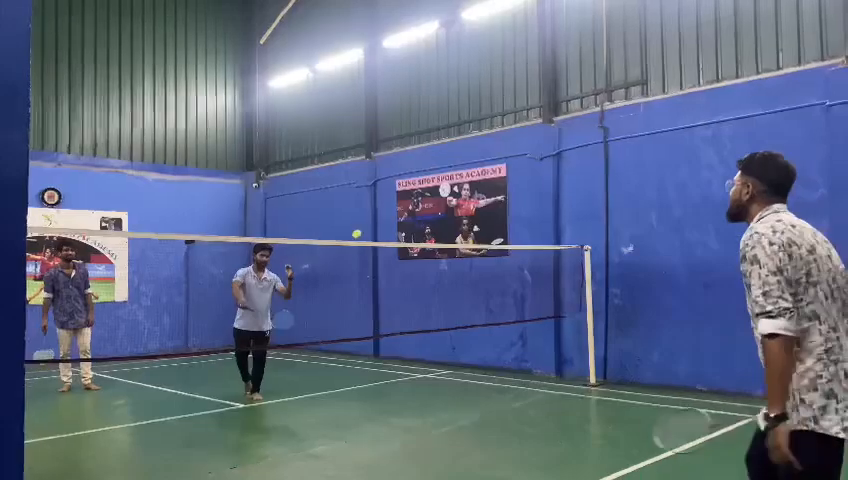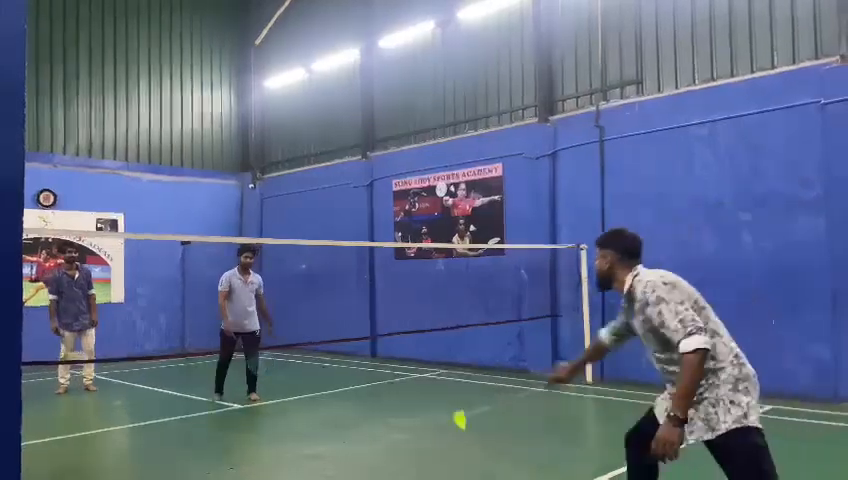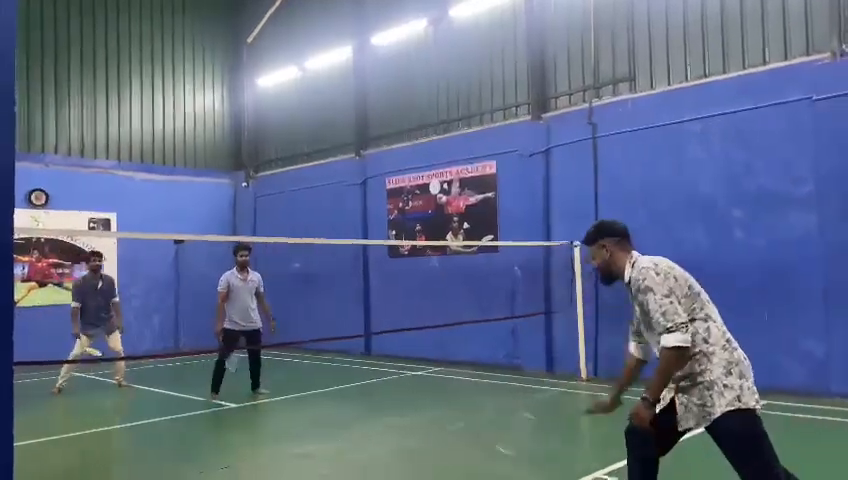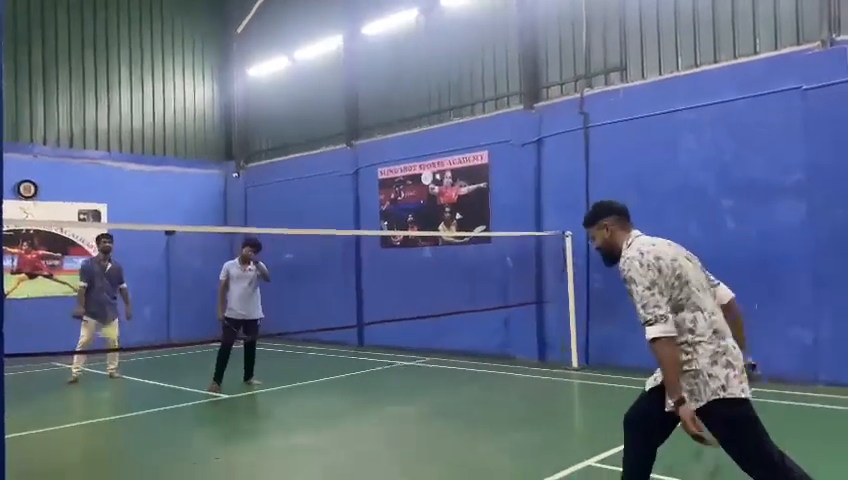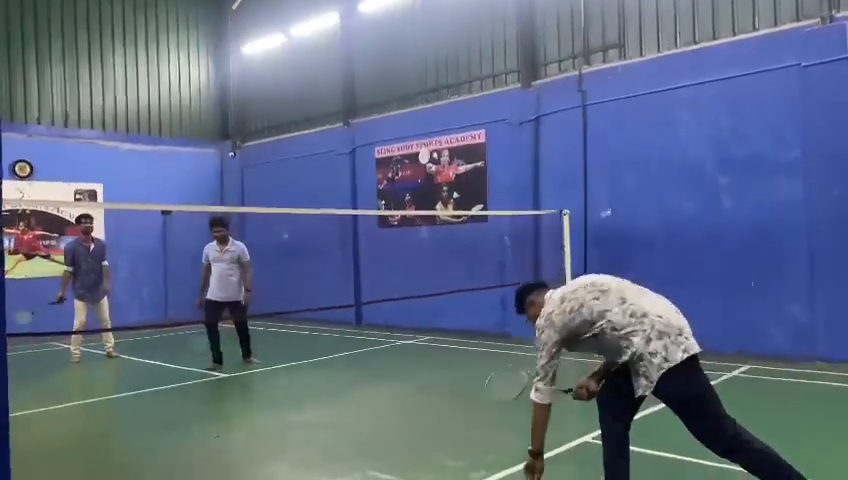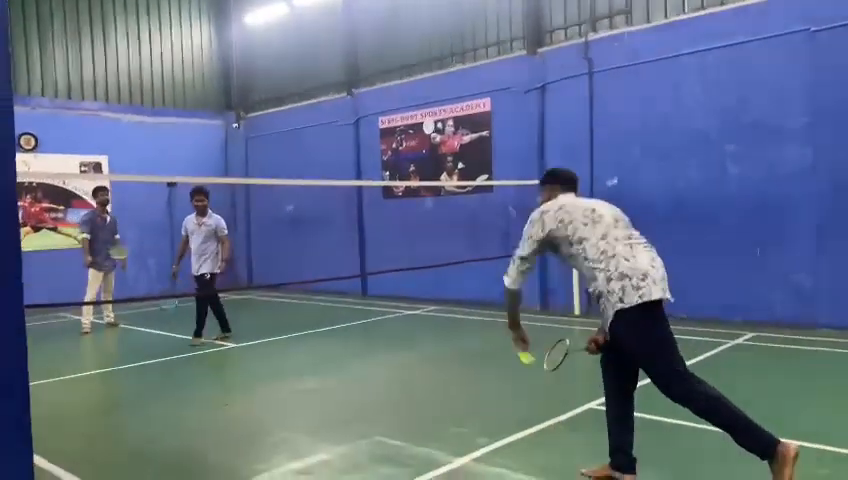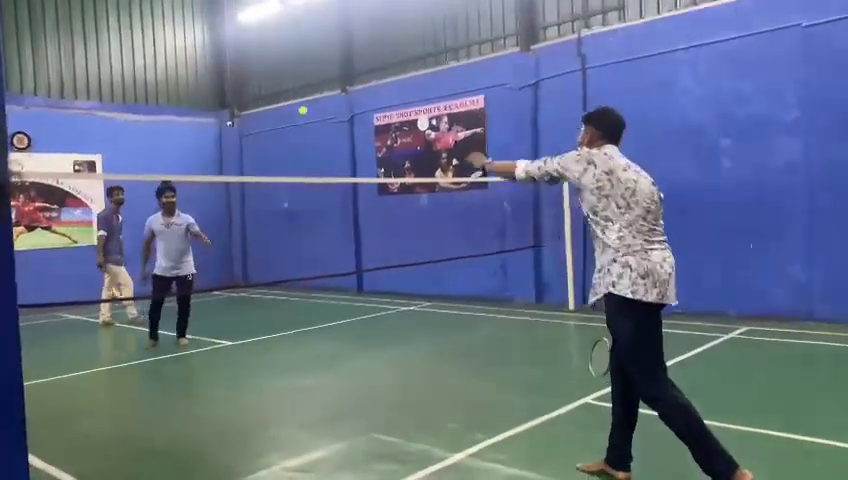
dt=0.5s
person 1, frame 1
left shoulder: (762, 237)
right shoulder: (800, 233)
left elbow: (778, 331)
left wrist: (775, 418)
left hip: (809, 400)
right hip: (814, 393)
person 1, frame 2
left shoulder: (653, 286)
right shoulder: (633, 298)
left elbow: (696, 349)
right elbow: (609, 338)
left wrist: (675, 420)
right wrist: (572, 369)
left hip: (723, 392)
right knee: (639, 445)
person 1, frame 3
left shoulder: (647, 272)
right shoulder: (639, 280)
left elbow: (678, 343)
right elbow: (639, 348)
left wrist: (648, 401)
right wrist: (615, 396)
left hip: (719, 385)
right knee: (639, 440)
person 1, frame 4
left shoulder: (634, 259)
right shoulder: (661, 248)
left elbow: (660, 333)
left wrist: (680, 402)
right wrist: (738, 356)
left hip: (705, 372)
right knee: (638, 426)
person 1, frame 5
left shoulder: (550, 318)
right shoulder: (577, 292)
left elbow: (543, 390)
left wrist: (536, 453)
right wrist: (597, 378)
left hip: (661, 348)
right hip: (665, 334)
left knee: (724, 437)
right knee: (611, 405)
person 1, frame 6
left shoulder: (545, 214)
right shoulder: (600, 207)
left elbow: (516, 273)
left wrist: (515, 327)
right wrist: (606, 329)
left hip: (628, 292)
right hip: (645, 278)
left knee: (678, 383)
right knee: (616, 376)
left ankle: (773, 449)
person 1, frame 7
left shoulder: (585, 160)
right shoulder: (642, 177)
left elbow: (529, 170)
left wrist: (486, 163)
left hip: (626, 285)
right hip: (652, 280)
left knee: (653, 384)
right knee: (624, 371)
person 2, frame 1
left shoulder: (273, 277)
right shoulder: (242, 273)
left elbow: (286, 294)
right elbow: (235, 287)
left wrist: (290, 280)
right wrist: (240, 300)
left hip: (263, 326)
right hip: (243, 325)
left knee: (259, 359)
right knee: (241, 356)
left ankle: (255, 390)
right ankle: (247, 380)
person 2, frame 2
left shoulder: (257, 279)
right shoulder: (228, 276)
left elbow: (260, 302)
right elbow: (222, 300)
left wrist: (268, 322)
right wrist: (226, 322)
left hip: (252, 327)
right hip: (230, 327)
left knee: (252, 359)
right knee: (224, 360)
left ankle: (252, 391)
right ankle: (218, 392)
person 2, frame 3
left shoulder: (257, 277)
right shoulder: (227, 277)
left elbow: (261, 300)
right elbow: (221, 302)
left wrist: (270, 318)
right wrist: (219, 324)
left hip: (254, 325)
right hip: (232, 326)
left knee: (255, 357)
right knee: (223, 357)
left ankle: (256, 387)
right ankle: (214, 391)
person 2, frame 4
left shoulder: (258, 266)
right shoulder: (228, 266)
left elbow: (267, 278)
right elbow: (222, 289)
left wrist: (256, 262)
right wrist: (220, 309)
left hip: (252, 315)
right hip: (232, 314)
left knee: (250, 346)
right knee: (225, 346)
left ankle: (248, 376)
right ankle: (216, 381)
person 2, frame 5
left shoulder: (239, 247)
right shoulder: (208, 249)
left elbow: (247, 270)
right elbow: (205, 272)
left wrist: (247, 291)
right wrist: (201, 294)
left hip: (235, 296)
right hip: (213, 296)
left knee: (241, 325)
right knee: (211, 326)
left ankle: (247, 356)
right ankle: (217, 361)
person 2, frame 6
left shoulder: (217, 220)
right shoulder: (188, 221)
left elbow: (225, 242)
right elbow: (184, 243)
left wrist: (224, 261)
right wrist: (176, 264)
left hip: (209, 268)
right hip: (197, 268)
left knee: (201, 299)
right knee: (212, 299)
left ankle: (198, 334)
right ankle: (225, 330)
person 2, frame 7
left shoulder: (186, 220)
right shoulder: (152, 221)
left elbow: (198, 234)
right elbow: (147, 244)
left wrist: (205, 240)
right wrist: (144, 267)
left hip: (184, 270)
right hip: (161, 270)
left knee: (184, 303)
right knee: (156, 303)
left ankle: (181, 335)
right ankle: (153, 337)
person 3, frame 1
left shoulder: (82, 271)
right shoulder: (52, 274)
left elbow: (88, 294)
right elbow: (48, 298)
left wrist: (91, 313)
right wrist: (44, 319)
left hip: (82, 319)
right hip: (63, 320)
left knee: (85, 350)
right knee: (64, 352)
left ankle: (87, 381)
right ankle: (66, 382)
person 3, frame 2
left shoulder: (85, 272)
right shoulder: (56, 276)
left elbow: (91, 295)
right elbow: (53, 300)
left wrist: (94, 313)
right wrist: (53, 321)
left hip: (86, 320)
right hip: (66, 322)
left knee: (89, 351)
right knee: (65, 354)
left ankle: (88, 382)
right ankle: (63, 384)
person 3, frame 3
left shoulder: (110, 281)
right shoulder: (80, 284)
left elbow: (115, 302)
right elbow: (76, 306)
left wrist: (119, 320)
right wrist: (75, 327)
left hip: (108, 324)
right hip: (88, 327)
left knee: (119, 351)
right knee: (75, 355)
left ankle: (119, 379)
right ankle: (60, 384)
person 3, frame 4
left shoulder: (117, 267)
right shoulder: (87, 264)
left elbow: (122, 288)
right elbow: (82, 287)
left wrist: (128, 306)
right wrist: (79, 307)
left hip: (111, 311)
right hip: (91, 312)
left knee: (113, 342)
right knee: (83, 341)
left ankle: (112, 370)
right ankle: (75, 373)
person 3, frame 5
left shoulder: (100, 245)
right shoulder: (71, 247)
left elbow: (105, 265)
right elbow: (68, 271)
left wrist: (107, 282)
right wrist: (62, 291)
left hip: (99, 290)
right hip: (81, 292)
left knee: (106, 320)
right knee: (79, 323)
left ankle: (109, 349)
right ankle: (75, 353)
person 3, frame 6
left shoulder: (112, 218)
right shoulder: (88, 217)
right elbow: (85, 238)
right wrist: (87, 255)
left hip: (110, 262)
right hip: (96, 262)
left knee: (108, 291)
right knee: (91, 293)
left ankle: (109, 318)
right ankle: (86, 324)
person 3, frame 7
left shoulder: (119, 216)
right shoulder: (105, 215)
right elbow: (101, 236)
left wrist: (122, 256)
right wrist: (100, 255)
left hip: (115, 258)
right hip: (110, 258)
left knee: (109, 288)
right knee: (127, 284)
left ankle: (105, 317)
right ankle: (133, 315)
